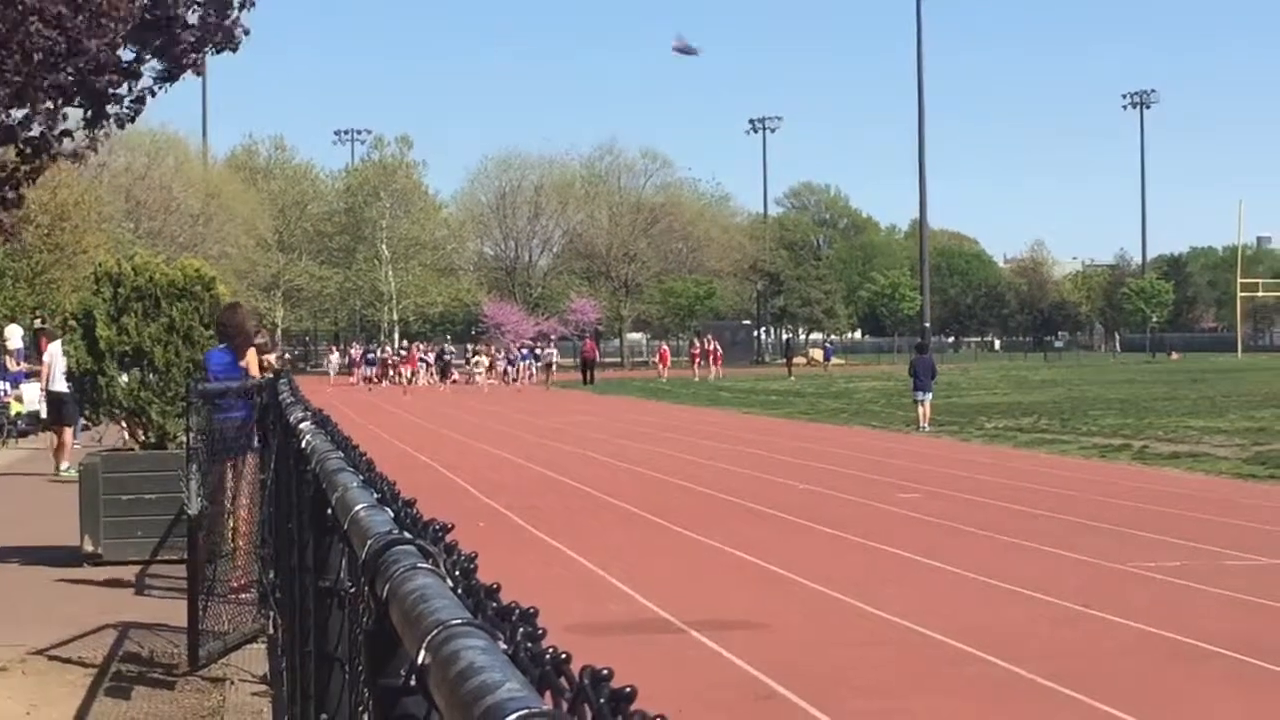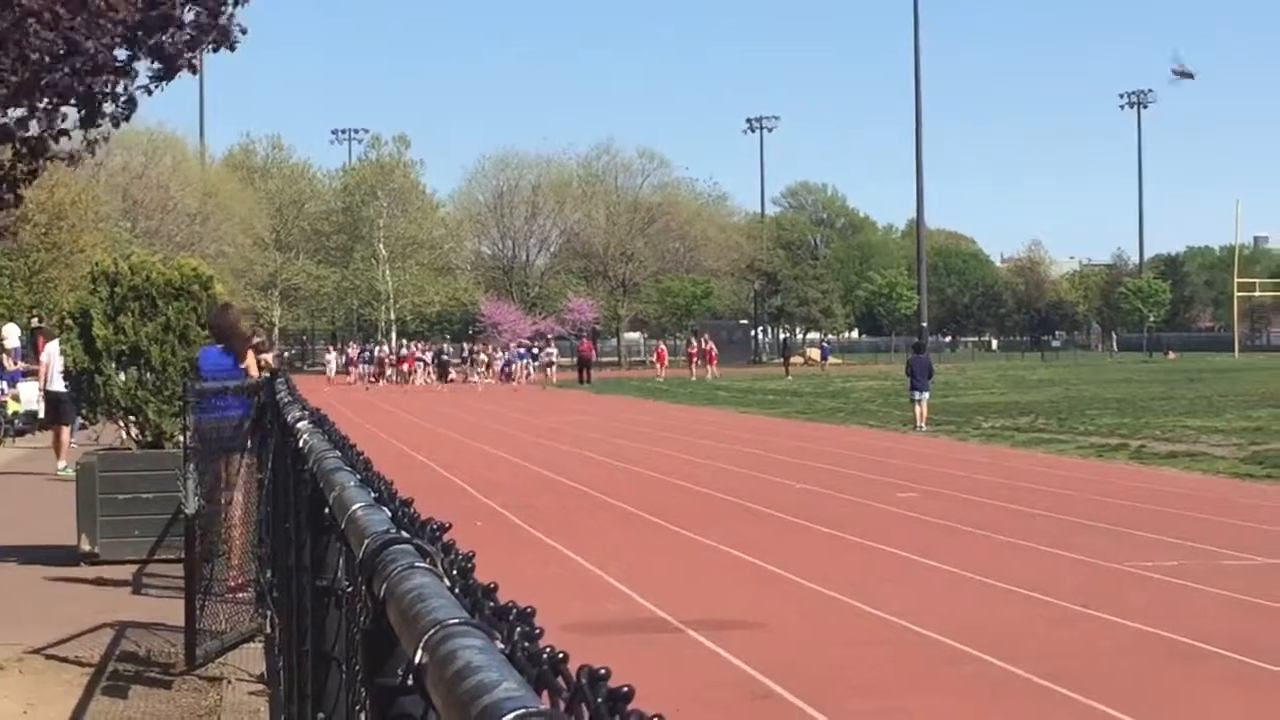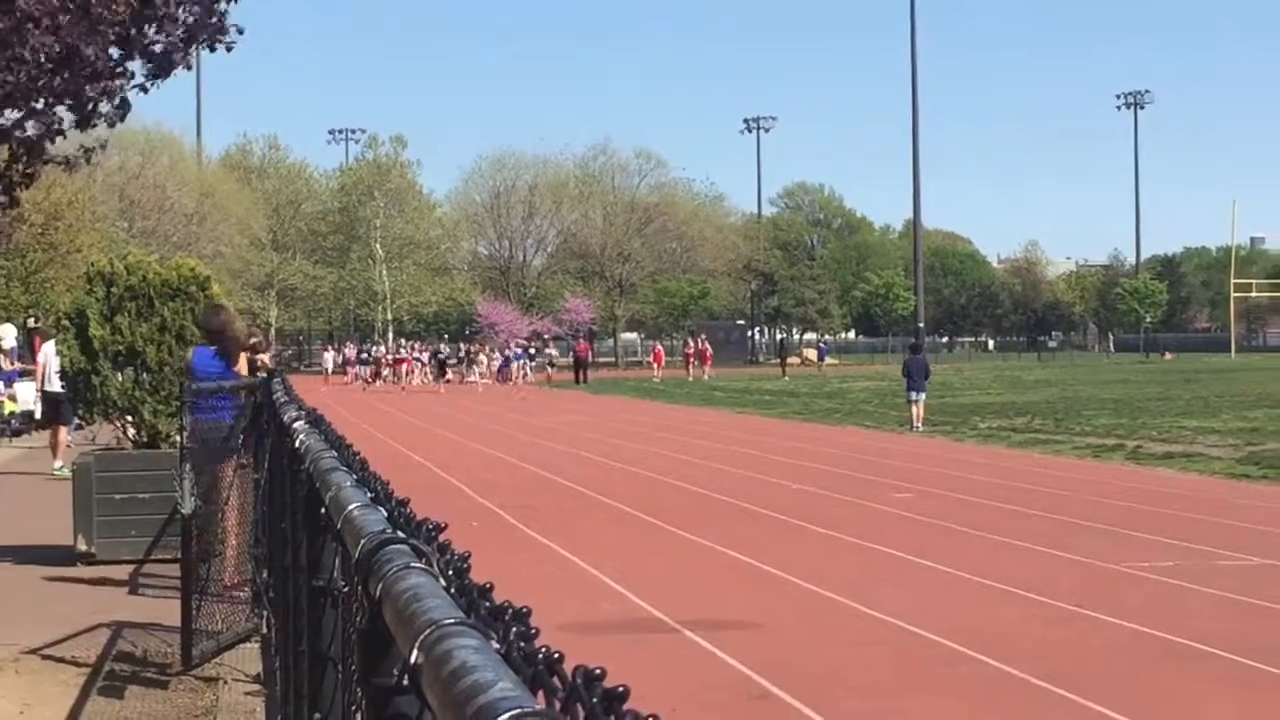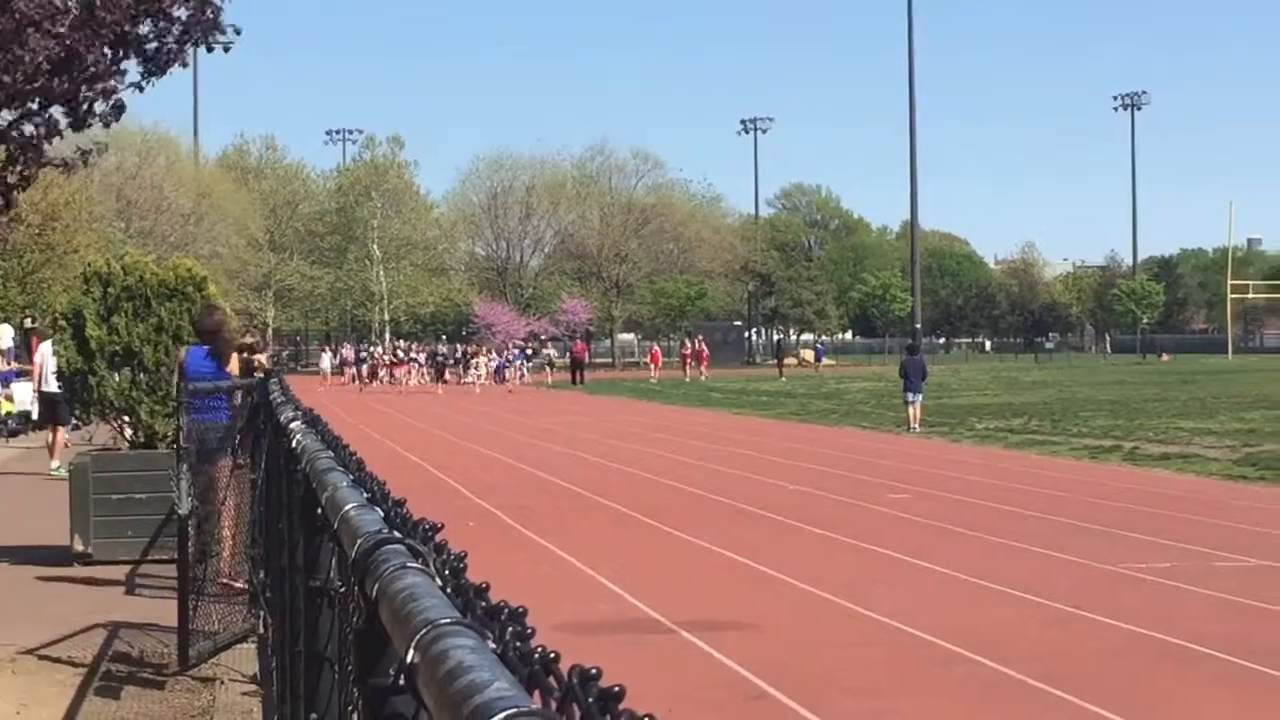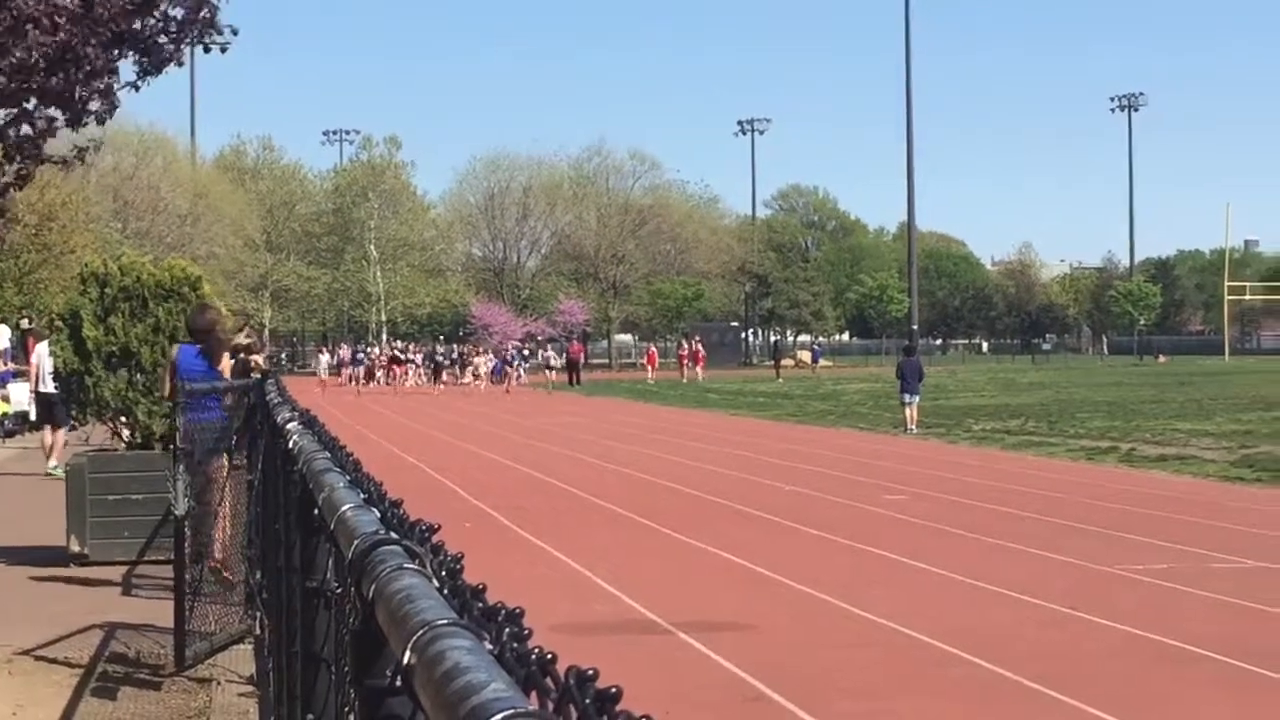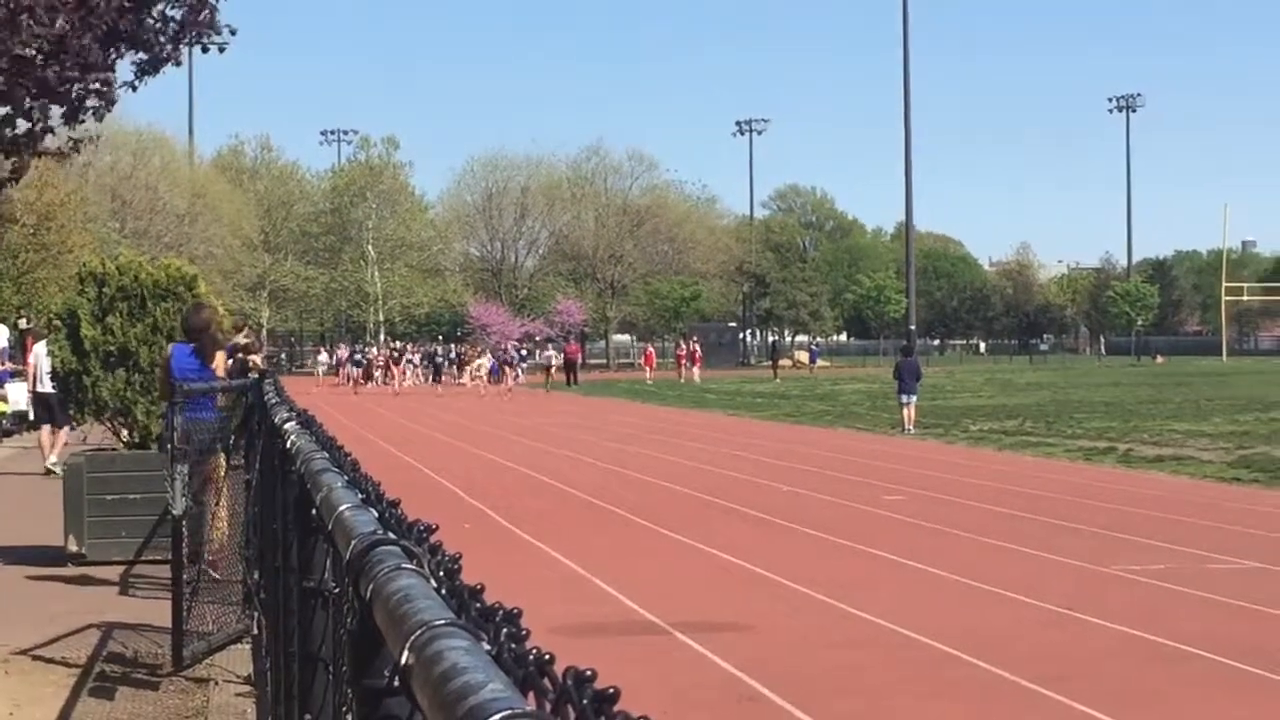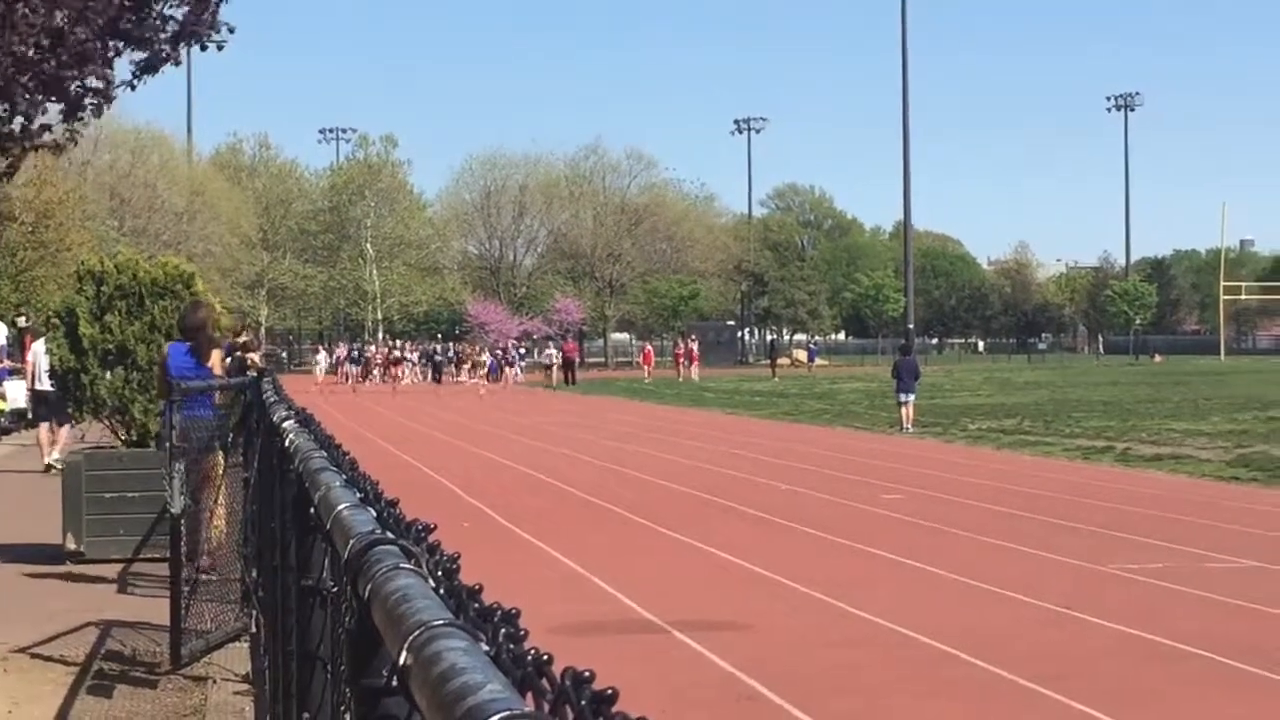
dt=0.1s
person 1, frame 1
left shoulder: (211, 355)
right shoulder: (247, 352)
right wrist: (261, 366)
left hip: (215, 426)
right hip: (241, 427)
left knee: (218, 496)
right knee: (244, 500)
right ankle: (239, 577)
person 1, frame 2
left shoulder: (203, 354)
right shoulder: (245, 353)
left hip: (206, 425)
right hip: (235, 425)
left knee: (214, 495)
right knee: (238, 499)
right ankle: (236, 576)
person 1, frame 3
left shoulder: (193, 354)
right shoulder: (237, 356)
left elbow: (187, 392)
right elbow: (245, 395)
left hip: (197, 427)
right hip: (226, 428)
left knee: (203, 497)
right knee: (232, 499)
right ankle: (232, 574)
person 1, frame 4
left shoulder: (186, 354)
right shoulder: (229, 356)
right elbow: (236, 397)
left hip: (192, 427)
right hip: (221, 428)
left knee: (198, 497)
right knee: (227, 498)
right ankle: (228, 569)
person 1, frame 5
left shoulder: (177, 352)
right shoulder: (222, 355)
left elbow: (167, 393)
right elbow: (228, 396)
left hip: (185, 425)
right hip: (214, 425)
right knee: (218, 494)
right ankle: (218, 555)
person 1, frame 6
left shoulder: (172, 351)
right shoulder: (216, 354)
left elbow: (162, 392)
right elbow: (221, 395)
left hip: (180, 424)
right hip: (209, 425)
right knee: (214, 493)
left ankle: (188, 560)
right ankle: (210, 552)
person 1, frame 7
left shoulder: (169, 350)
right shoulder: (212, 352)
left elbow: (161, 391)
right elbow: (217, 395)
left hip: (177, 423)
right hip: (205, 423)
right knee: (208, 492)
left ankle: (184, 559)
right ankle: (202, 557)
